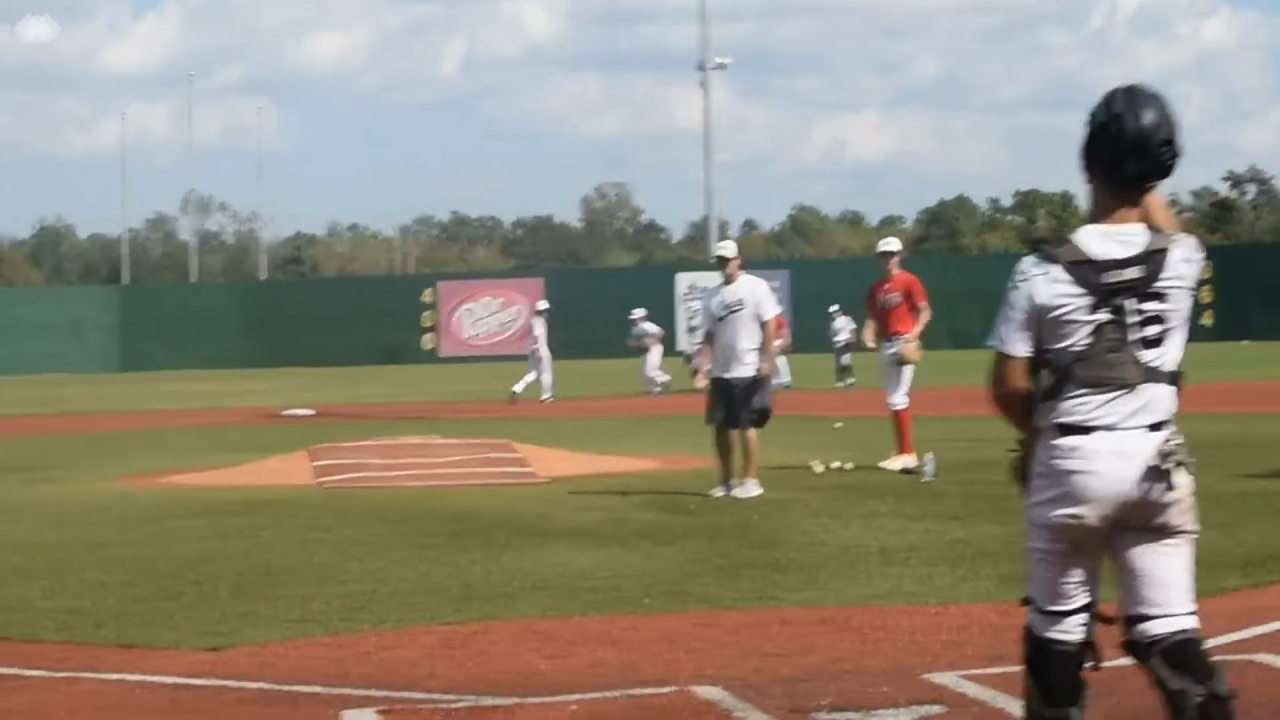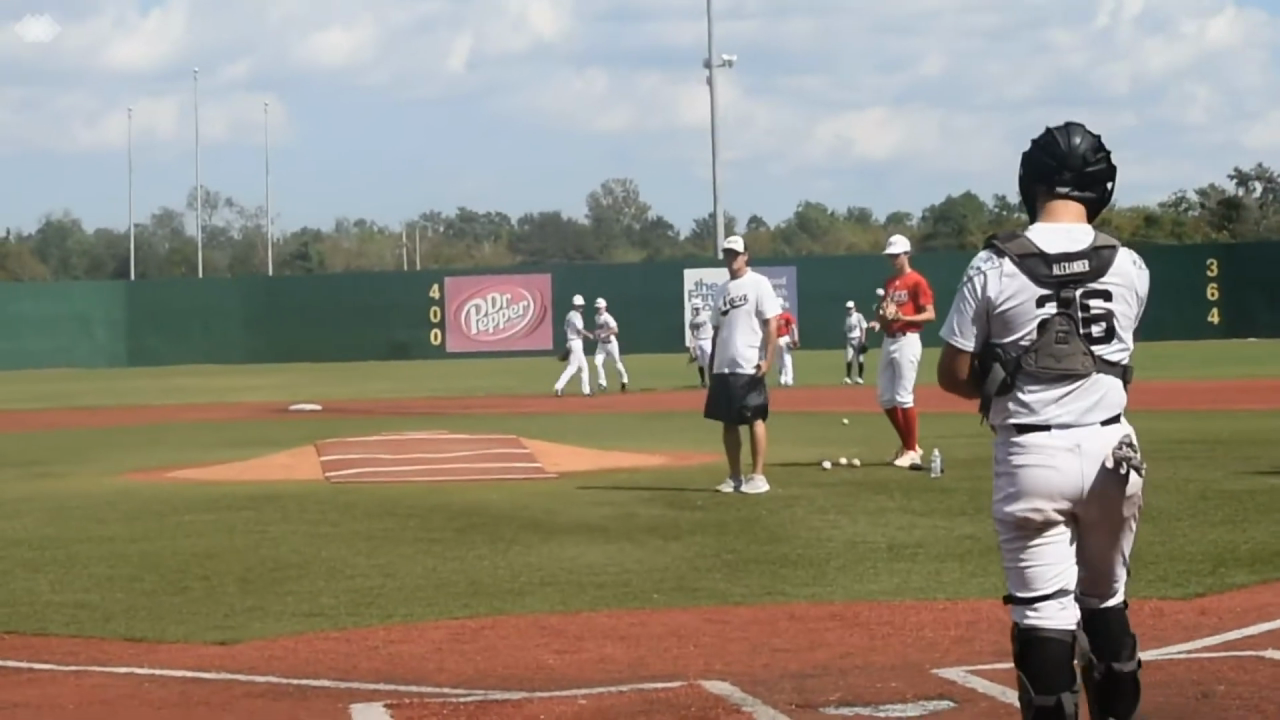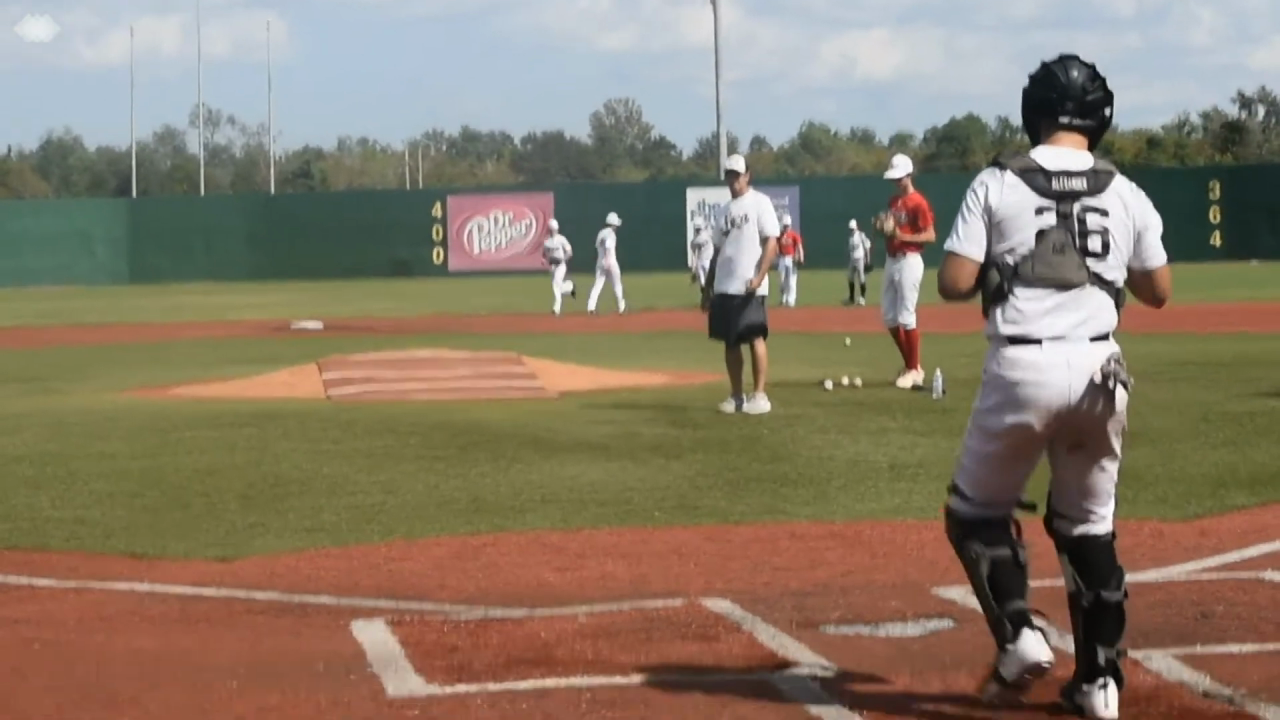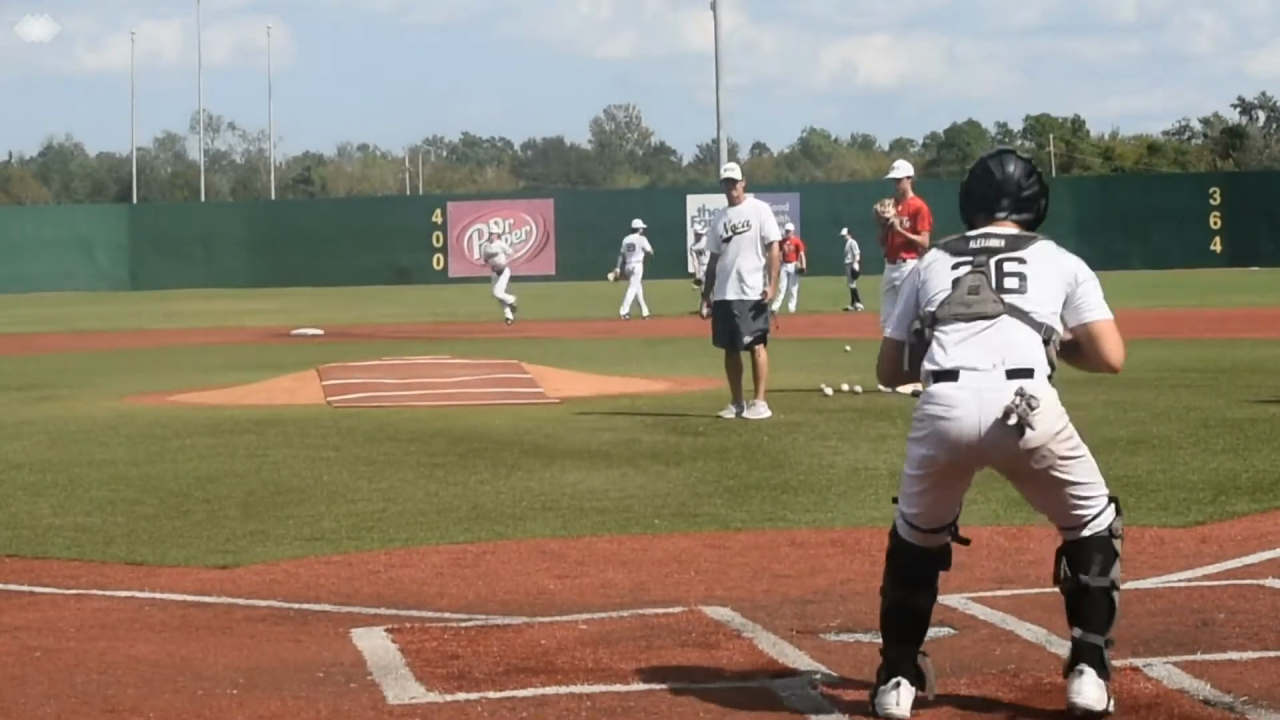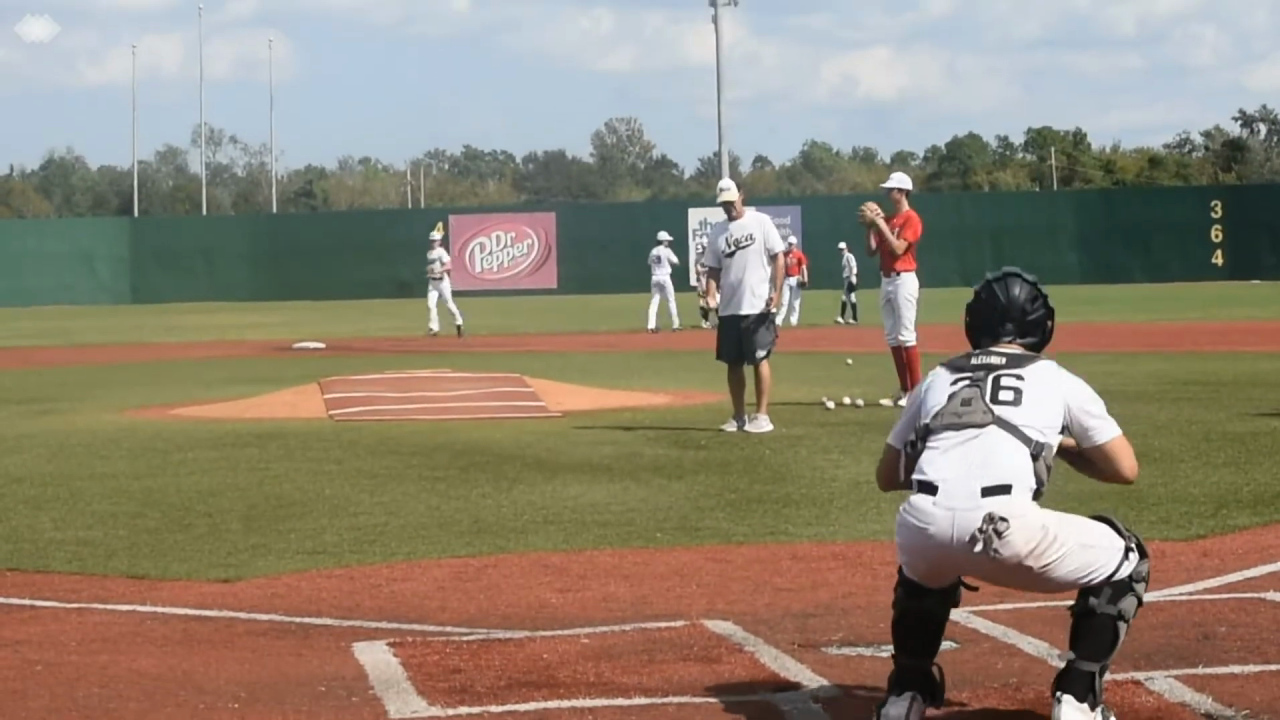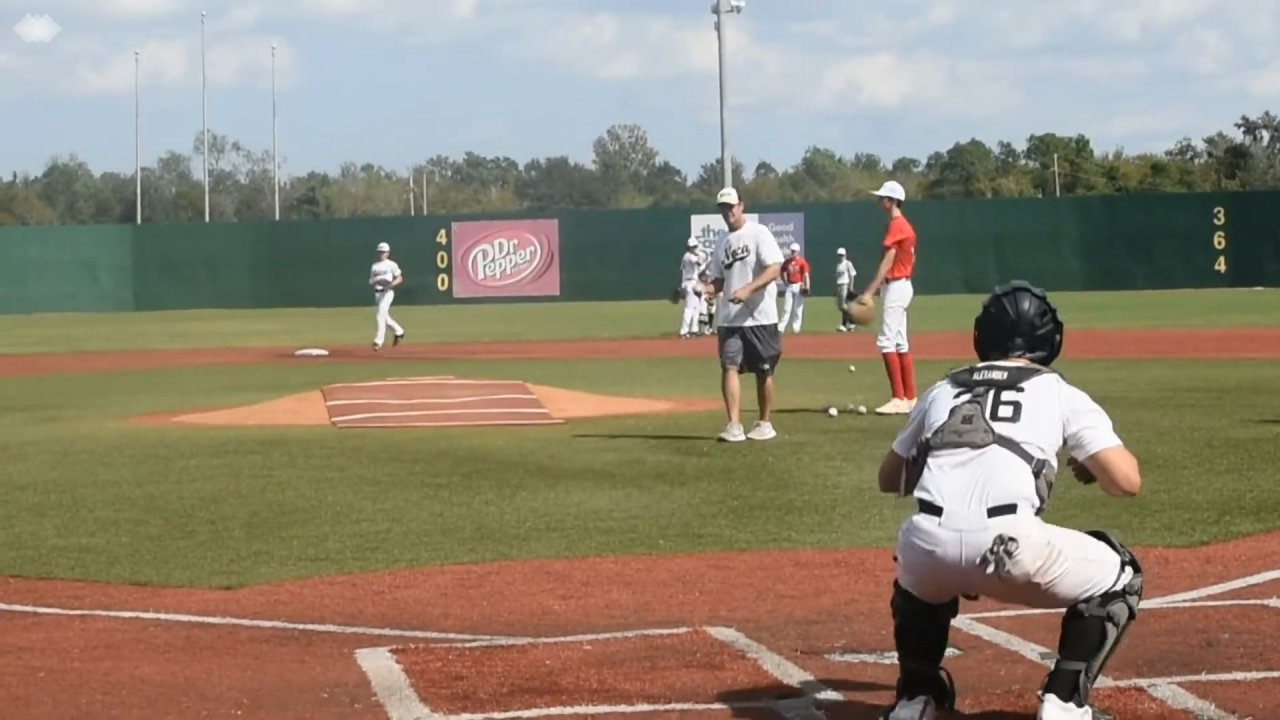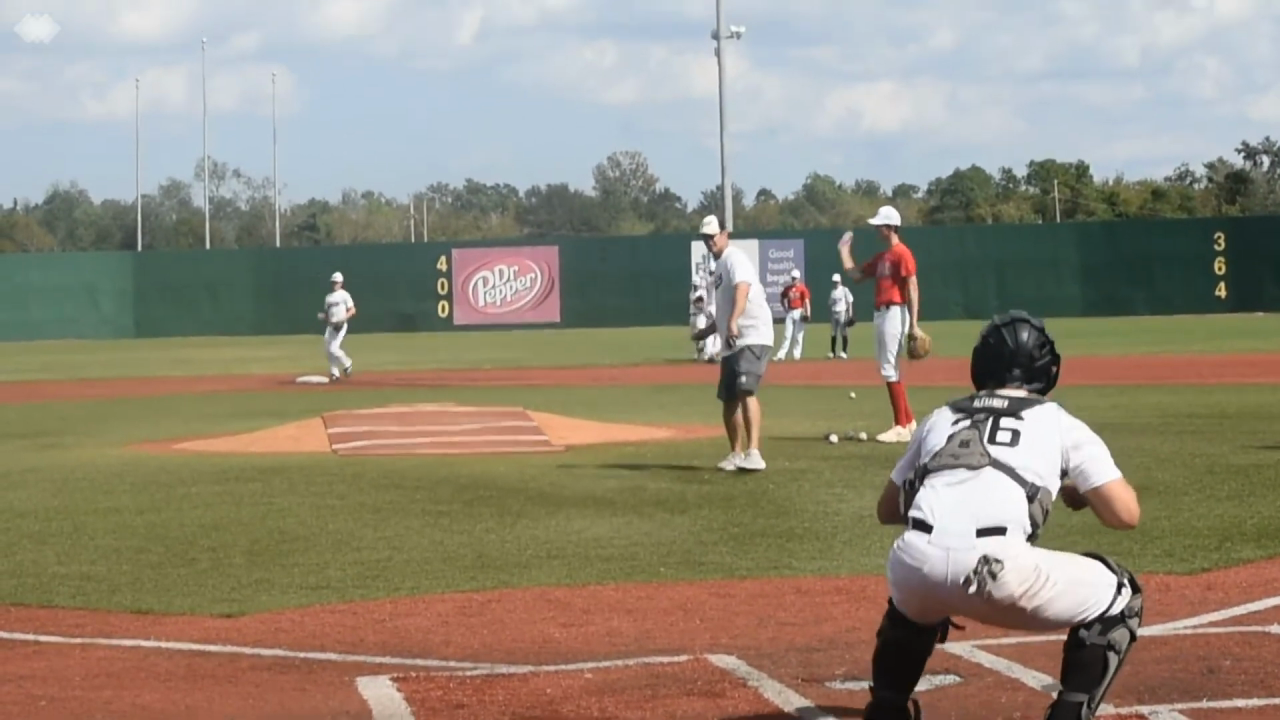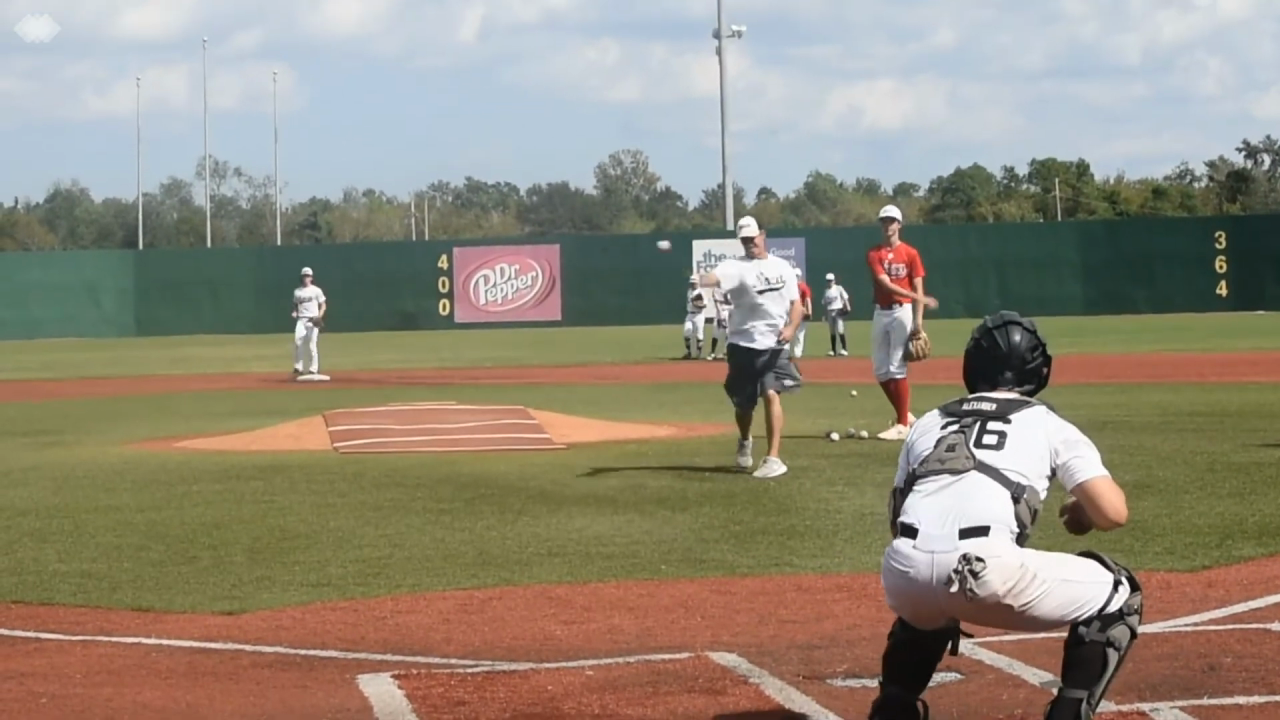
dt=0.5s
person 1, frame 1
left shoulder: (1041, 268)
right shoulder: (1183, 259)
left elbow: (1005, 384)
left wrist: (1036, 434)
right wrist: (1144, 183)
left hip: (1073, 462)
right hip: (1156, 459)
left knee: (1057, 627)
right knee: (1168, 626)
person 1, frame 2
left shoulder: (993, 265)
right shoulder: (1130, 266)
left elbow: (953, 375)
left hip: (1031, 457)
right hip: (1109, 452)
left knee: (1044, 615)
right knee: (1105, 604)
person 1, frame 3
left shoulder: (995, 184)
right shoulder: (1128, 195)
left elbow: (954, 283)
right elbow: (1158, 292)
left hip: (1021, 369)
right hip: (1097, 369)
left knee: (975, 512)
right knee: (1089, 527)
left ankle: (1019, 635)
person 1, frame 4
left shoulder: (932, 262)
right shoulder: (1061, 260)
left elbow: (889, 369)
right elbow: (1110, 357)
left hip: (944, 407)
right hip: (1025, 405)
left knee: (918, 537)
right knee: (1093, 524)
right ankle: (1088, 671)
person 1, frame 5
left shoulder: (938, 377)
right shoulder: (1059, 380)
left elbow: (888, 475)
right elbow: (1125, 469)
left hip: (921, 528)
right hip: (1005, 529)
left knee: (926, 565)
right knee: (1126, 562)
person 1, frame 6
left shoulder: (942, 390)
right shoulder: (1062, 393)
left elbow: (890, 480)
right elbow: (1126, 482)
right wrist: (1089, 463)
left hip: (927, 546)
right hip: (1007, 547)
left knee: (925, 565)
right knee: (1119, 576)
person 1, frame 7
left shoulder: (940, 418)
right shoulder: (1061, 424)
left elbow: (887, 510)
right elbow: (1125, 515)
right wrist: (1084, 493)
left hip: (913, 565)
right hip: (994, 569)
left knee: (911, 604)
right knee: (1119, 599)
person 1, frame 8
left shoulder: (929, 422)
right shoulder: (1050, 424)
right elbow: (1112, 514)
right wrist: (1081, 509)
left hip: (901, 572)
right hip: (983, 572)
left knee: (926, 612)
right knee: (1118, 597)
person 2, frame 1
left shoulder: (755, 286)
right shoulder: (713, 295)
left elbow: (770, 325)
right elbow: (709, 335)
left wrist: (768, 360)
right wrist: (703, 369)
left hip: (748, 370)
right hip: (721, 372)
left knee: (747, 426)
right knee: (720, 426)
left ankle: (750, 480)
right ankle: (727, 480)
person 2, frame 2
left shoulder: (759, 283)
right shoulder: (722, 290)
left elbow: (771, 324)
left wrist: (767, 359)
right wrist: (712, 366)
left hip: (749, 367)
right hip: (723, 368)
left knee: (755, 419)
right knee: (728, 422)
left ankle: (758, 476)
right ankle: (735, 476)
person 2, frame 3
left shoulder: (760, 203)
right shoulder: (725, 210)
left elbow: (771, 244)
left wrist: (760, 276)
right wrist: (708, 288)
left hip: (749, 287)
right hip: (724, 288)
left knee: (755, 338)
right knee: (729, 341)
left ankle: (759, 395)
right ankle: (737, 395)
person 2, frame 4
left shoulder: (759, 209)
right shoulder: (720, 217)
left elbow: (774, 249)
left wrist: (772, 284)
right wrist: (707, 294)
left hip: (752, 293)
right hip: (724, 295)
left knee: (756, 345)
right knee: (730, 348)
left ankle: (760, 402)
right ankle: (737, 402)
person 2, frame 5
left shoulder: (761, 222)
right shoulder: (717, 231)
left elbow: (778, 257)
right elbow: (714, 269)
left wrist: (776, 290)
right wrist: (711, 295)
left hip: (758, 306)
right hip: (729, 308)
left knee: (760, 360)
right knee: (733, 363)
left ankle: (762, 416)
right ankle: (738, 416)
person 2, frame 6
left shoulder: (759, 233)
right shoulder: (722, 244)
left elbow: (774, 269)
left wrist: (748, 289)
left hip: (760, 316)
right hip: (730, 318)
left knee: (764, 371)
right knee: (729, 366)
left ankle: (764, 423)
right ankle: (734, 425)
person 2, frame 7
left shoulder: (733, 258)
right shoulder: (720, 265)
left elbow: (742, 288)
left wrist: (733, 322)
right wrist: (708, 330)
left hip: (753, 337)
right hip: (732, 343)
left knee: (746, 390)
right knee: (729, 400)
left ankle: (753, 452)
right ankle: (736, 452)
person 2, frame 8
left shoulder: (783, 267)
right shoulder: (736, 267)
left elbow: (796, 303)
right elbow: (708, 280)
left wrist: (791, 328)
right wrist: (710, 277)
left hip: (775, 346)
right hip: (743, 345)
left knee: (771, 394)
right knee: (744, 404)
left ankle: (773, 458)
right ankle: (745, 441)
person 3, frame 1
left shoulder: (909, 281)
right shoulder: (877, 287)
left elbow: (925, 312)
right elbow: (873, 317)
left wrist: (914, 333)
right wrist: (868, 332)
left hip: (904, 345)
right hip: (885, 345)
left knee: (897, 398)
right knee: (895, 399)
left ankle: (906, 455)
right ankle: (906, 452)
person 3, frame 2
left shoulder: (917, 281)
right shoulder: (888, 283)
left elbow: (931, 314)
left wrist: (904, 317)
right wrist: (878, 321)
left hip: (907, 341)
right hip: (888, 341)
left knee: (903, 397)
right knee: (885, 397)
left ankle: (912, 451)
right ankle: (908, 445)
person 3, frame 3
left shoulder: (918, 202)
right shoulder: (893, 201)
left elbow: (930, 237)
left wrist: (901, 236)
left hip: (908, 262)
right hip: (891, 261)
left knee: (906, 317)
right knee: (889, 317)
left ankle: (914, 372)
right ankle: (910, 366)
person 3, frame 4
left shoulder: (919, 207)
left elbow: (925, 243)
left wrist: (901, 230)
right wrist: (883, 224)
left hip: (909, 267)
right hip: (890, 267)
right knee: (888, 322)
left ankle: (915, 379)
person 3, frame 5
left shoulder: (911, 218)
right shoulder: (889, 220)
left elbow: (898, 249)
right elbow: (872, 251)
left wrist: (881, 225)
right wrist: (872, 226)
left hip: (903, 281)
right hip: (886, 281)
left knee: (906, 336)
right knee: (892, 338)
right ankle: (904, 390)
person 3, frame 6
left shoulder: (895, 225)
right shoulder: (903, 225)
left elbow: (887, 263)
left wrist: (869, 292)
right wrist: (875, 289)
left hip: (896, 287)
right hip: (898, 286)
left knee: (886, 342)
right knee: (899, 343)
left ankle: (899, 398)
right ankle: (910, 398)
person 3, frame 7
left shoulder: (901, 253)
right shoulder: (882, 256)
left elbow: (912, 289)
right elbow: (857, 276)
left wrist: (914, 324)
right wrist: (844, 251)
left hip: (896, 314)
right hip: (880, 315)
left knee: (891, 370)
right knee: (889, 370)
left ankle: (902, 426)
right ankle: (908, 420)
person 3, frame 8
left shoulder: (910, 253)
right shoulder: (874, 253)
left elbow: (918, 289)
right elbow: (885, 284)
left wrist: (918, 323)
right wrist: (917, 297)
left hip: (902, 313)
right hip: (881, 313)
left knee: (897, 368)
right knee: (880, 370)
left ankle: (902, 424)
right ankle: (904, 415)
